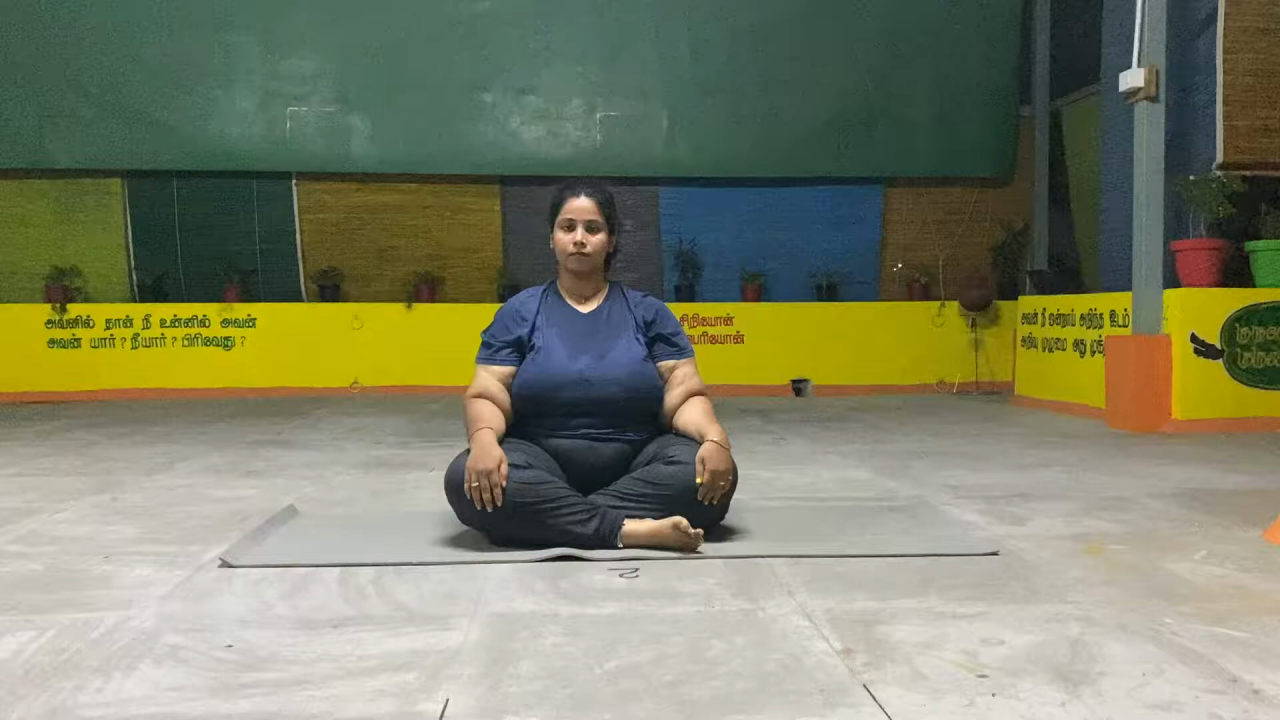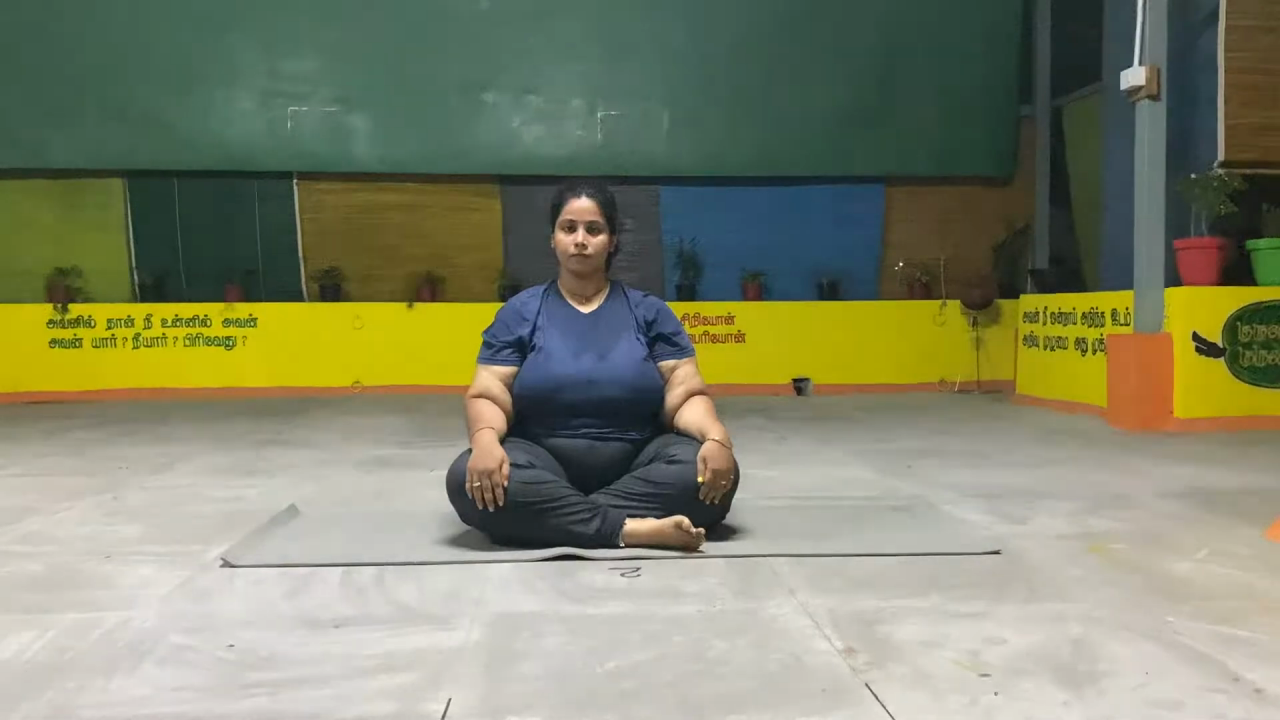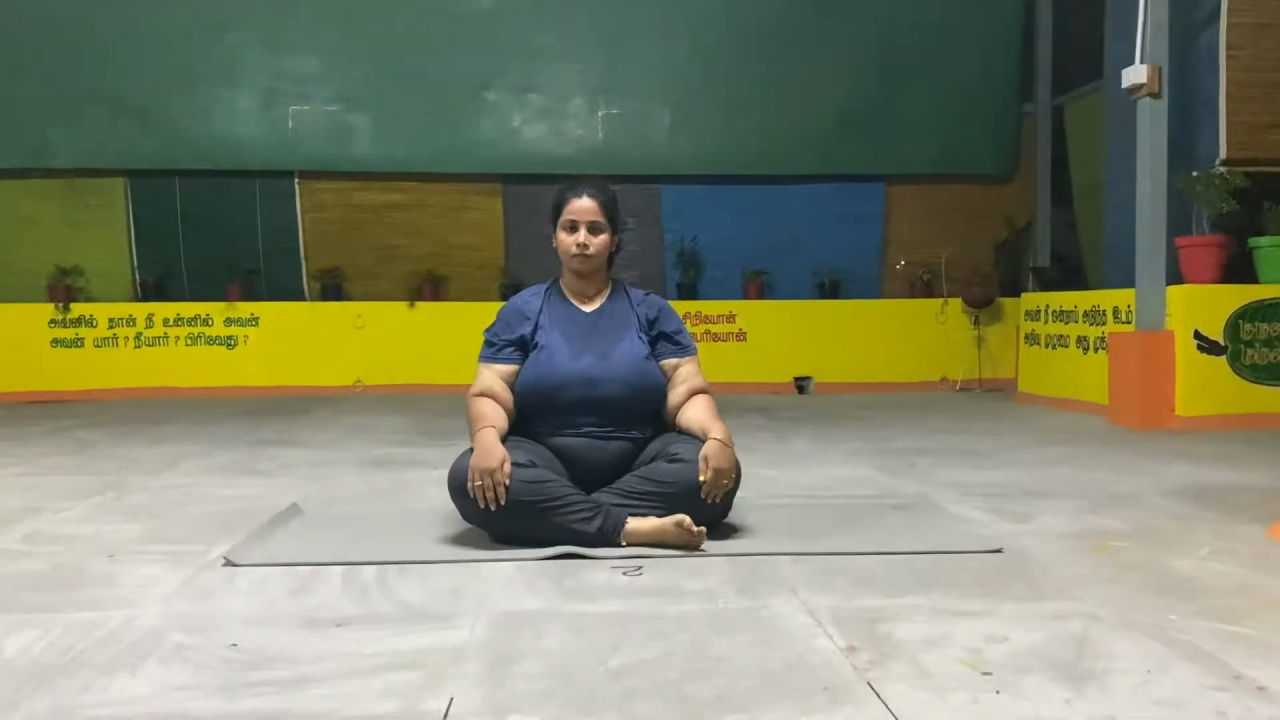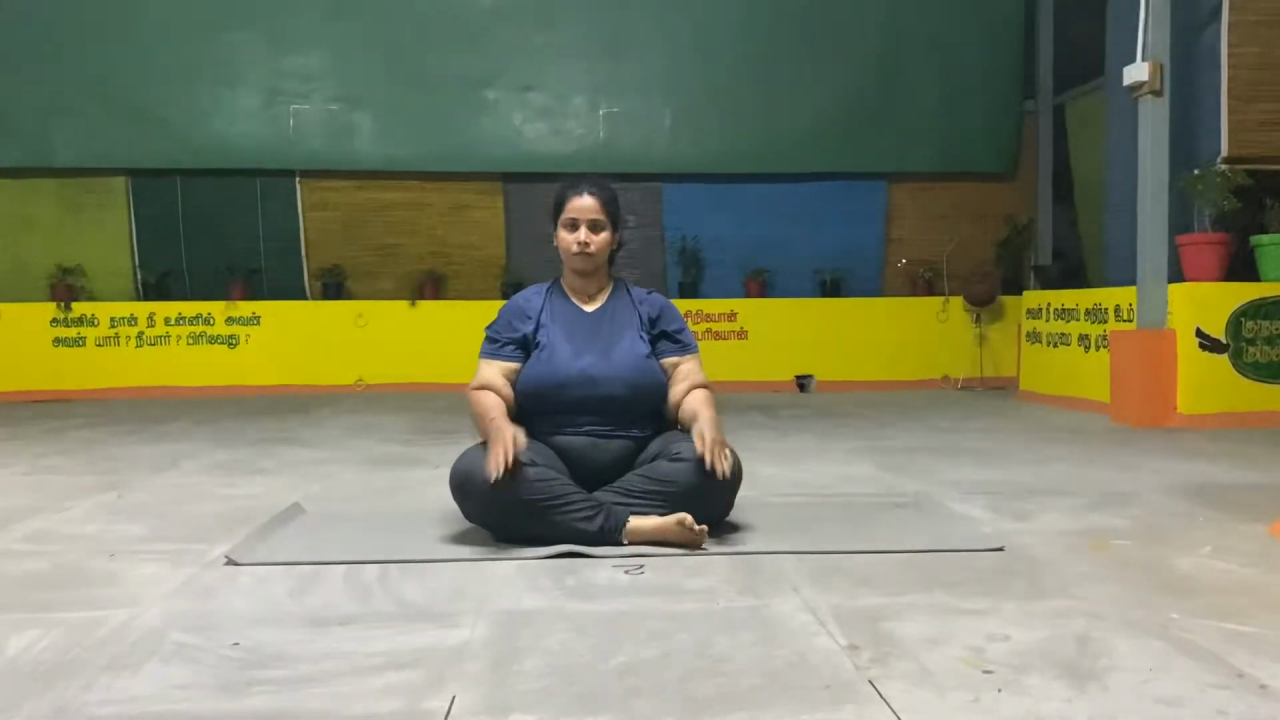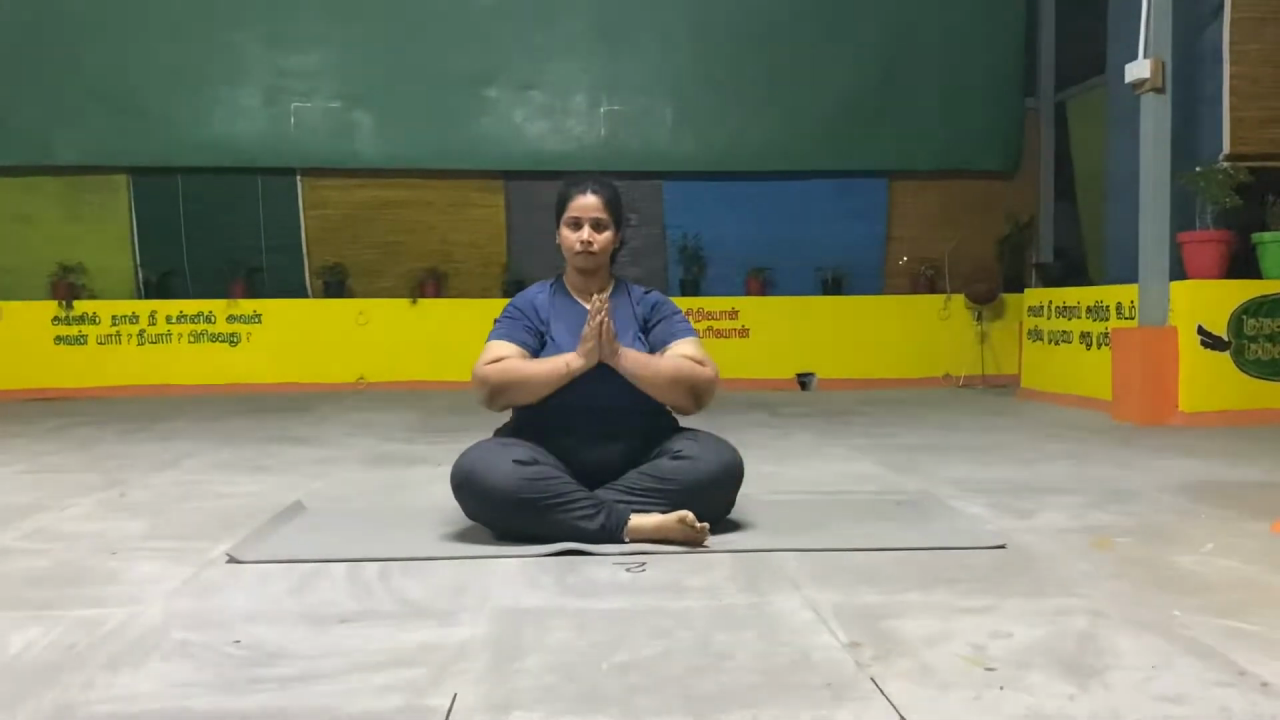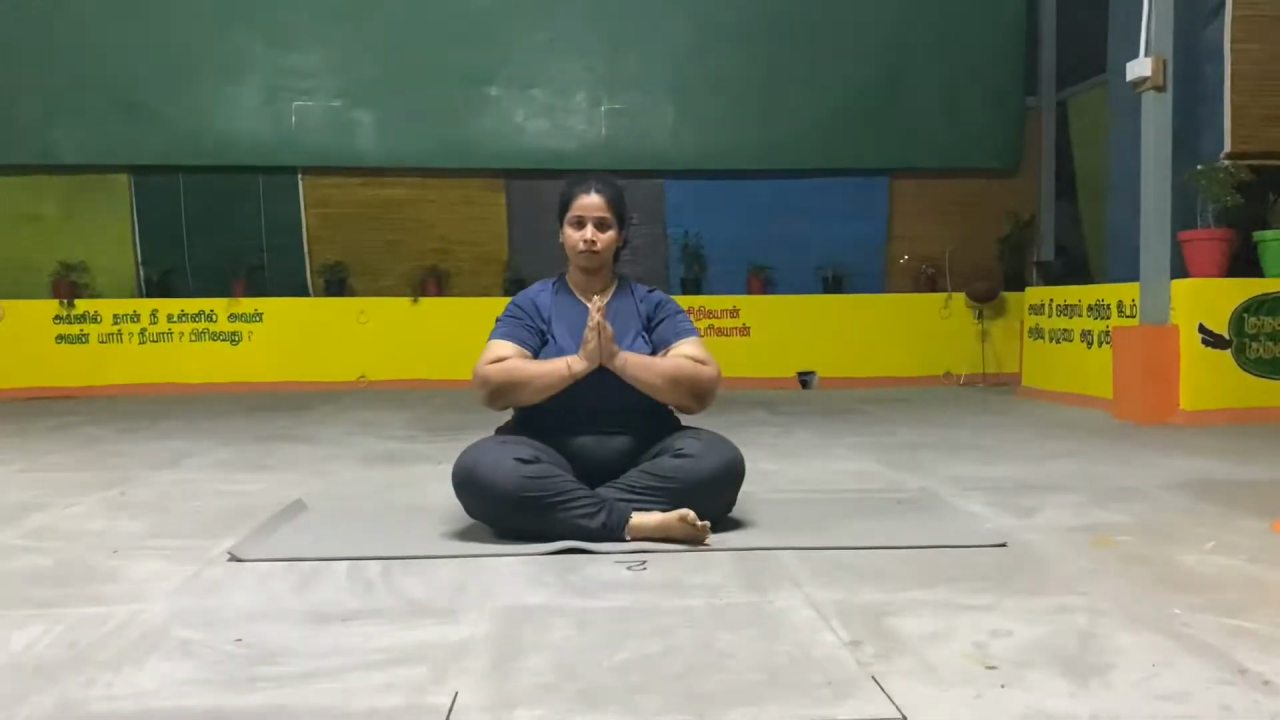
dt=0.4s
person 1, frame 1
left shoulder: (649, 313)
right shoulder: (519, 312)
left elbow: (684, 396)
right elbow: (487, 396)
left wrist: (715, 438)
right wrist: (484, 439)
left hip: (635, 464)
right hip: (544, 462)
left knee: (708, 473)
right knee: (469, 479)
left ankle: (557, 515)
right ankle: (631, 531)
person 1, frame 2
left shoulder: (649, 312)
right shoulder: (520, 312)
left elbow: (685, 397)
right elbow: (487, 397)
left wrist: (716, 438)
right wrist: (484, 440)
left hip: (637, 463)
right hip: (543, 462)
left knee: (717, 473)
right knee: (471, 478)
left ankle: (552, 516)
right ankle: (633, 529)
person 1, frame 3
left shoulder: (652, 311)
right shoulder: (522, 311)
left elbow: (687, 395)
right elbow: (488, 395)
left wrist: (718, 436)
right wrist: (486, 439)
left hip: (638, 462)
right hip: (545, 461)
left knee: (705, 471)
right knee: (472, 476)
left ankle: (556, 514)
right ankle: (634, 528)
person 1, frame 4
left shoulder: (653, 308)
right shoulder: (523, 309)
left elbow: (692, 389)
right elbow: (485, 391)
left wrist: (704, 419)
right wrist: (499, 425)
left hip: (639, 462)
right hip: (547, 462)
left knee: (713, 468)
right knee: (475, 474)
left ankle: (562, 514)
right ankle: (636, 527)
person 1, frame 5
left shoulder: (652, 305)
right shoulder: (529, 304)
left elbow: (699, 389)
right elbow: (490, 386)
left wrist: (618, 355)
right wrist: (578, 359)
left hip: (643, 460)
right hip: (547, 460)
left knee: (718, 462)
right knee: (477, 471)
left ankle: (557, 511)
right ankle: (638, 524)
person 1, frame 6
left shoulder: (654, 304)
right shoulder: (532, 303)
left elbow: (702, 388)
right elbow: (491, 385)
left wrist: (618, 358)
right wrist: (579, 362)
left hip: (643, 457)
right hip: (550, 458)
left knee: (719, 460)
right knee: (479, 468)
left ankle: (563, 509)
right ankle: (638, 522)
